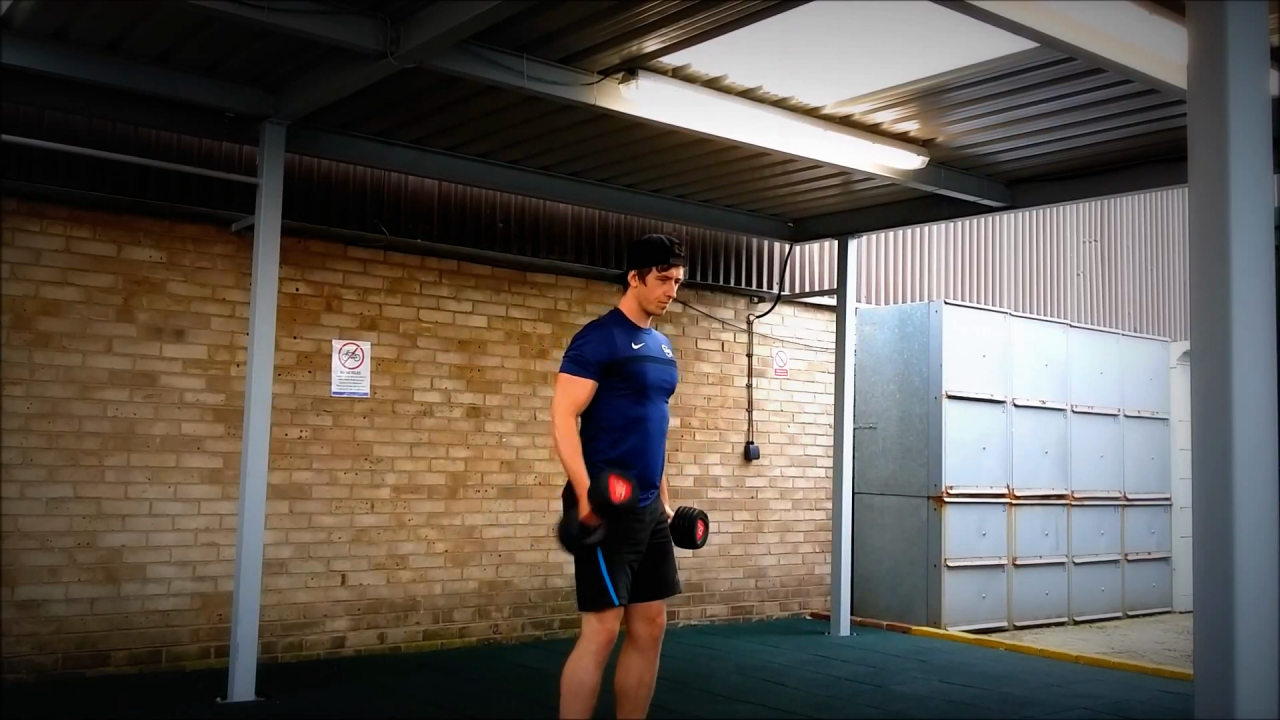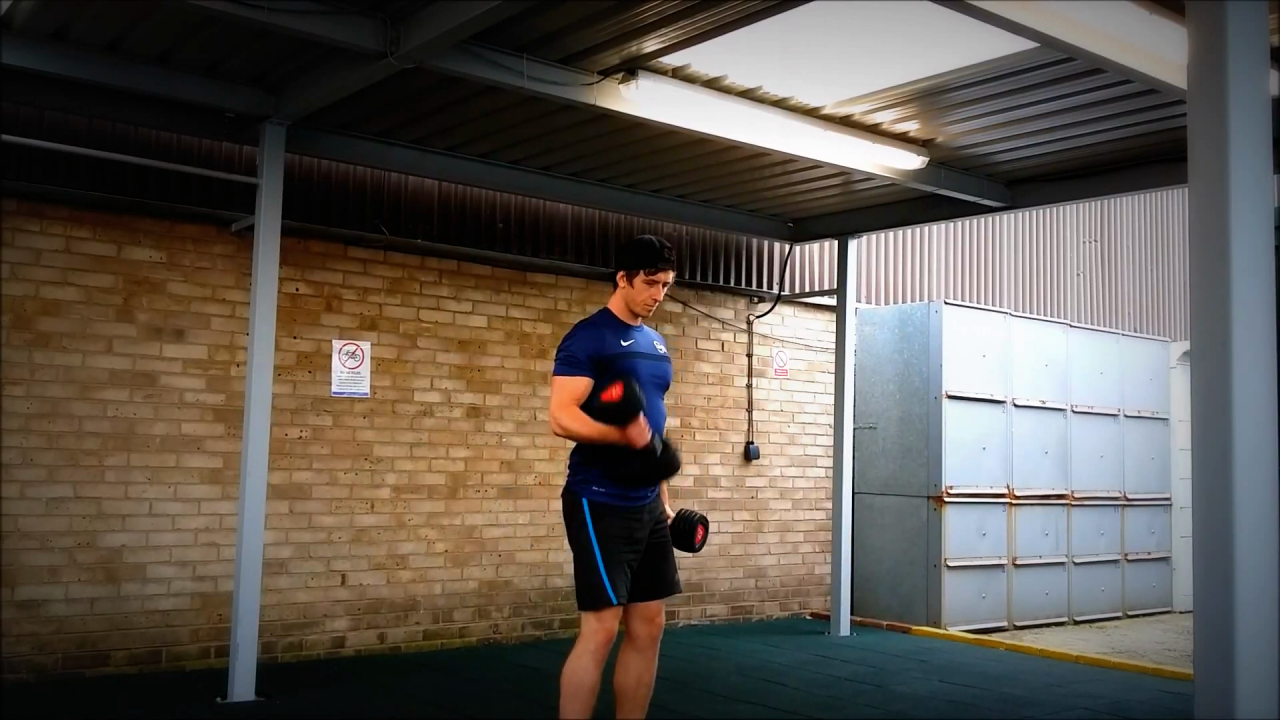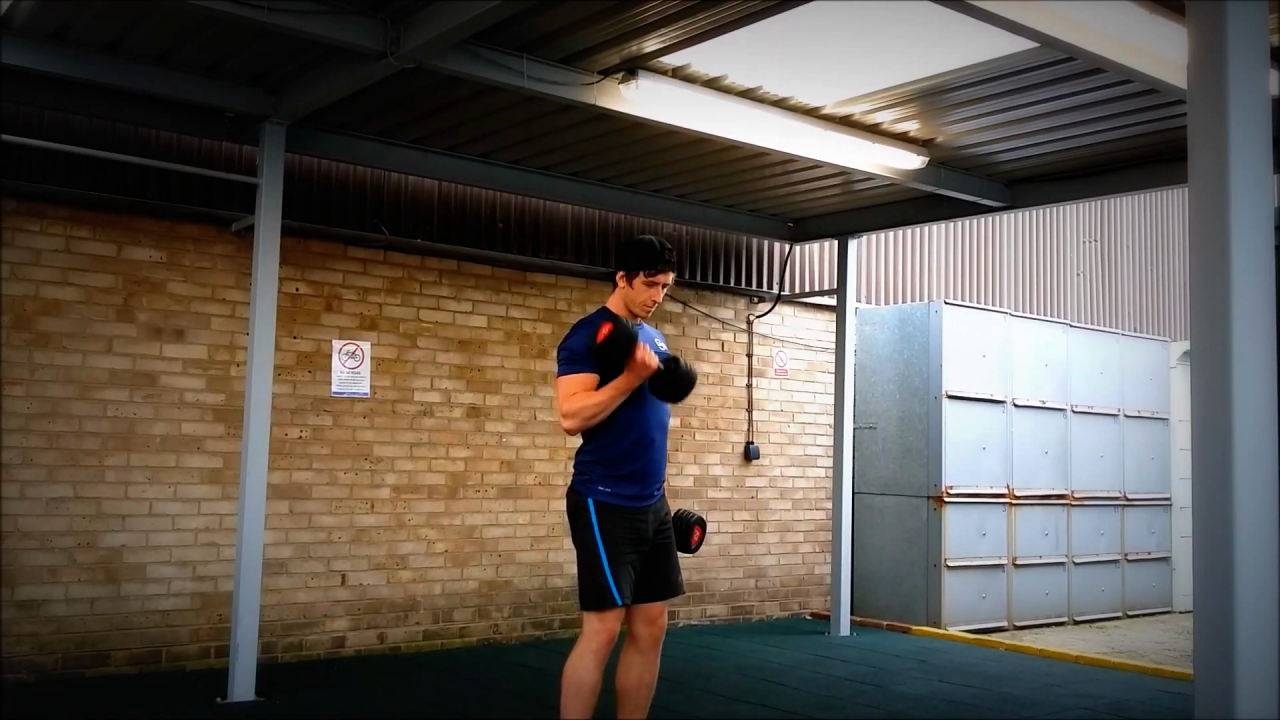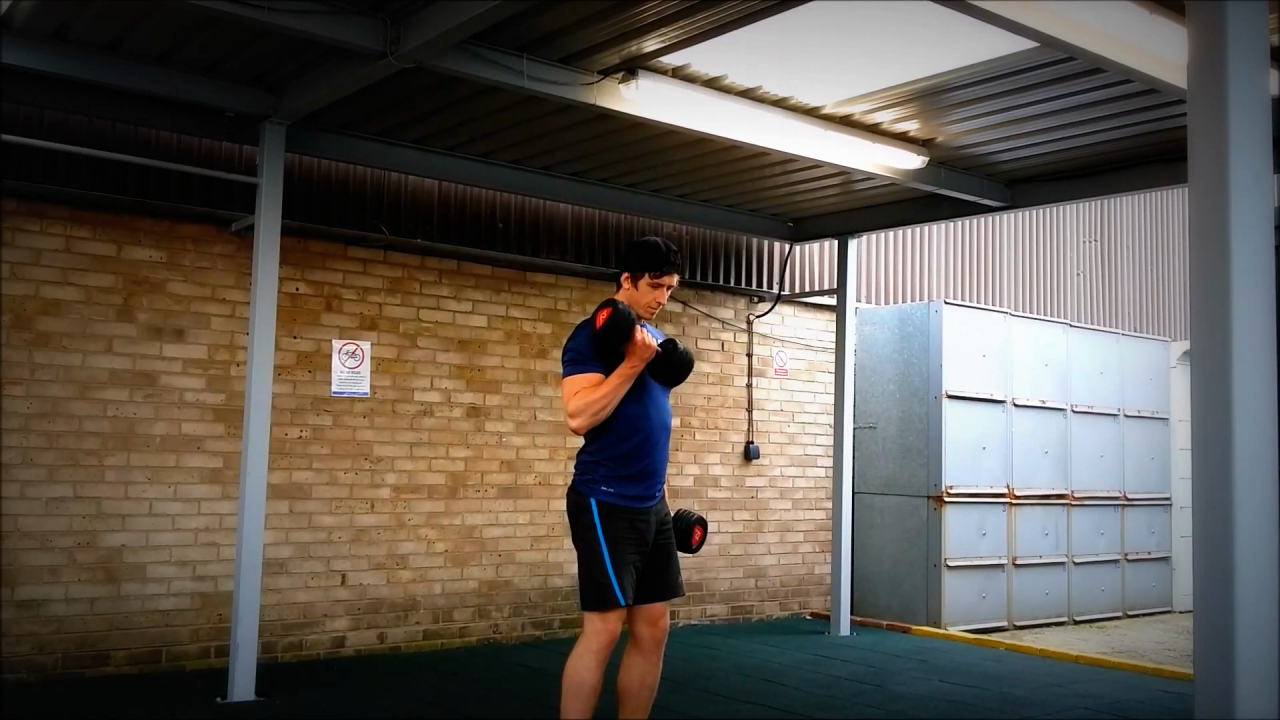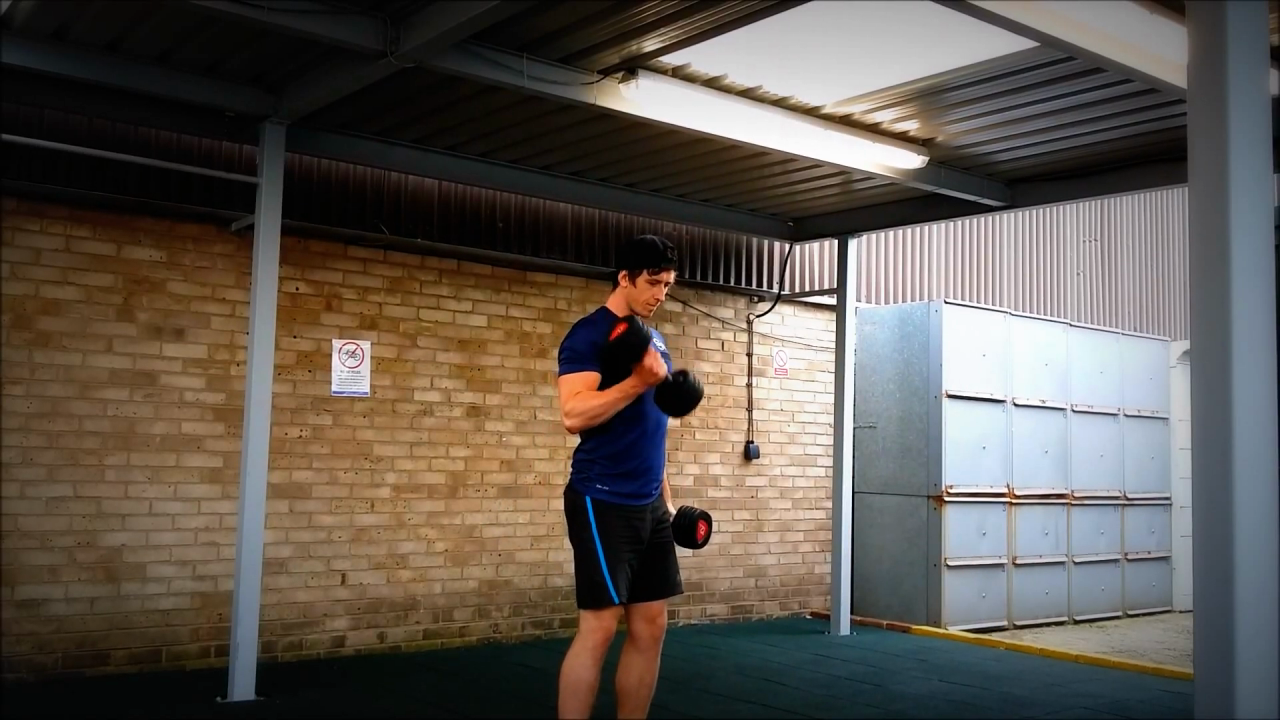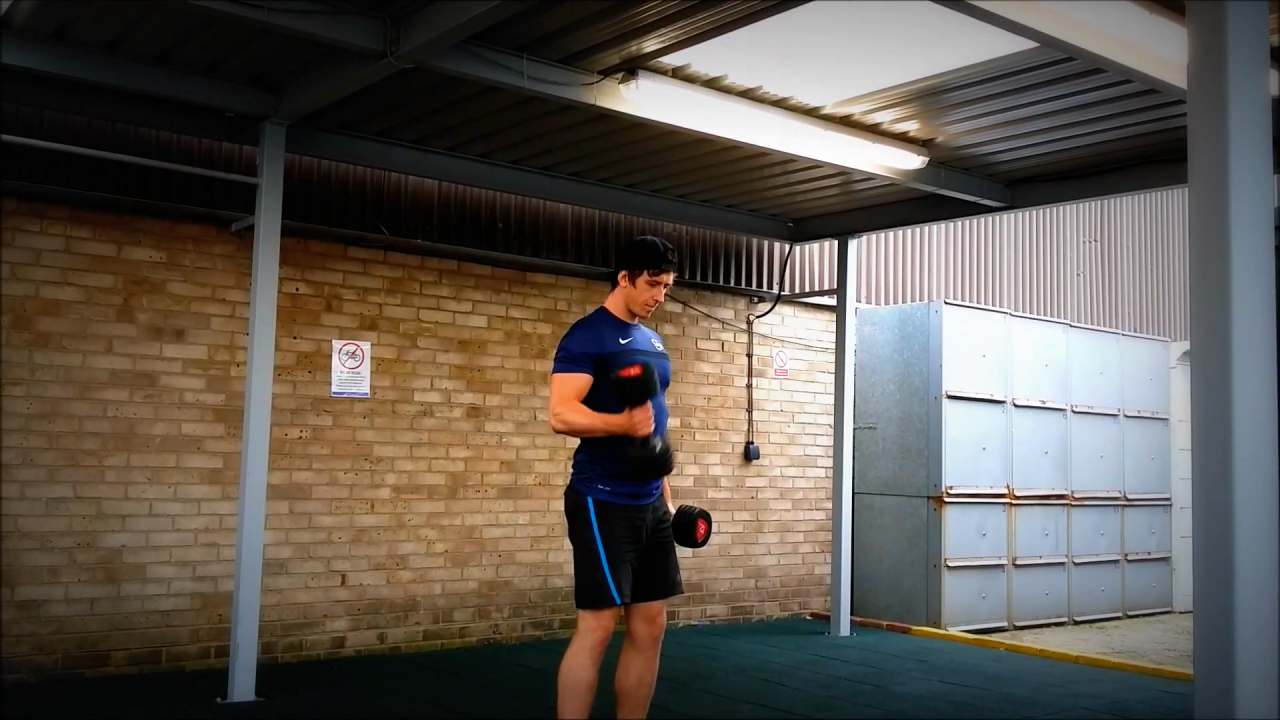
dt=0.2s
person 1, frame 1
left shoulder: (662, 346)
right shoulder: (599, 339)
right elbow: (564, 417)
left wrist: (663, 499)
right wrist: (585, 492)
left hip: (645, 507)
left knee: (650, 627)
right knee: (602, 629)
person 1, frame 2
left shoulder: (655, 343)
right shoulder: (588, 337)
right elbow: (561, 417)
left wrist: (663, 498)
right wrist: (619, 434)
left hip: (646, 505)
right hip: (600, 502)
left knee: (648, 626)
right knee: (601, 628)
person 1, frame 3
left shoulder: (654, 339)
right shoulder: (589, 336)
right elbow: (571, 417)
left wrist: (664, 495)
right wrist: (630, 376)
left hip: (651, 504)
right hip: (603, 501)
left knee: (650, 627)
right knee: (603, 628)
person 1, frame 4
left shoulder: (654, 339)
right shoulder: (593, 335)
right elbow: (578, 416)
right wrist: (631, 364)
left hip: (649, 505)
right hip: (605, 503)
left knee: (652, 628)
right knee: (604, 628)
person 1, frame 5
left shoulder: (653, 340)
right shoulder: (590, 334)
right elbow: (573, 413)
left wrist: (666, 497)
right wrist: (638, 382)
left hip: (647, 504)
right hip: (602, 501)
left knee: (650, 626)
right knee: (599, 627)
person 1, frame 6
left shoulder: (651, 340)
right shoulder: (589, 335)
right elbow: (561, 411)
left wrist: (666, 494)
right wrist: (624, 424)
left hip: (648, 502)
right hip: (603, 500)
left knee: (649, 626)
right knee: (597, 626)
